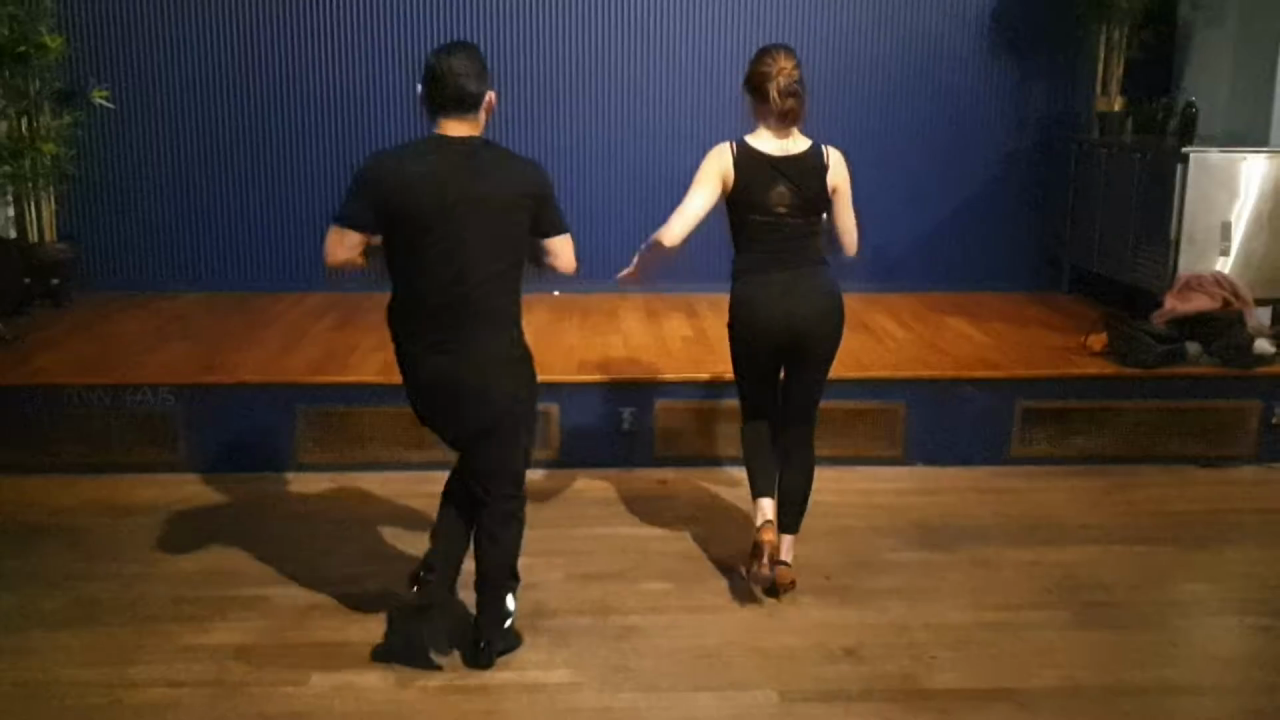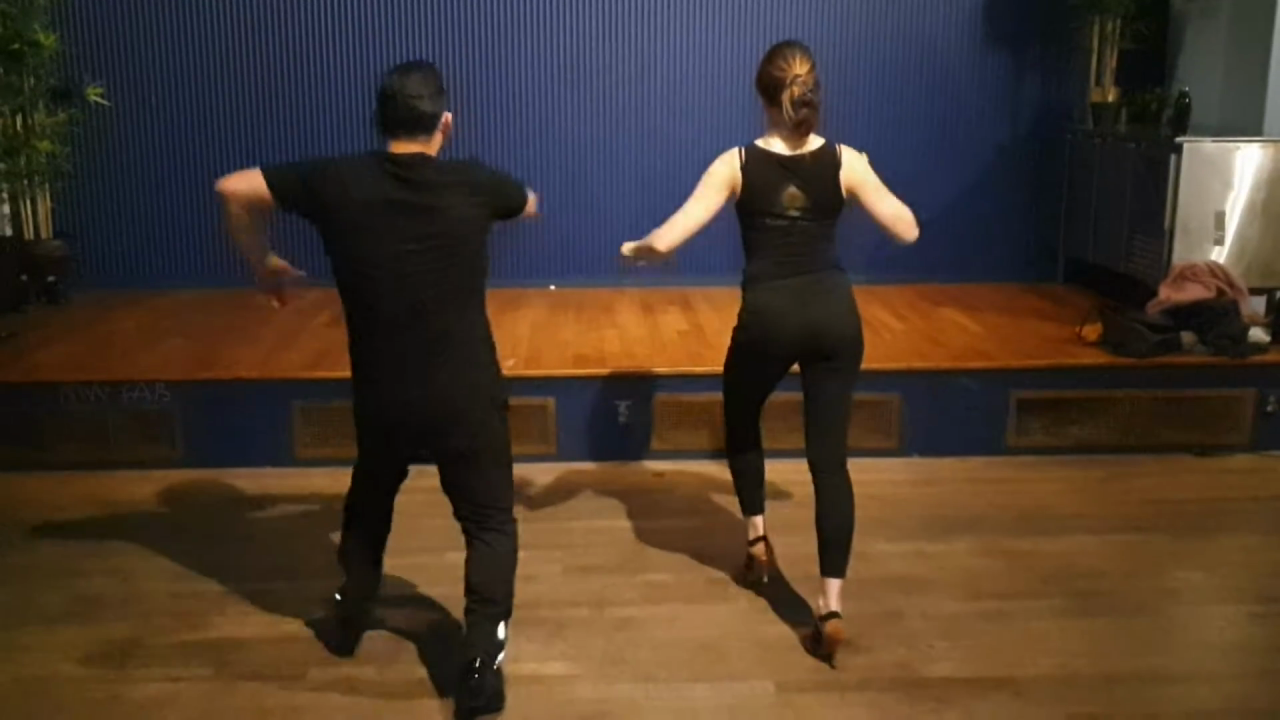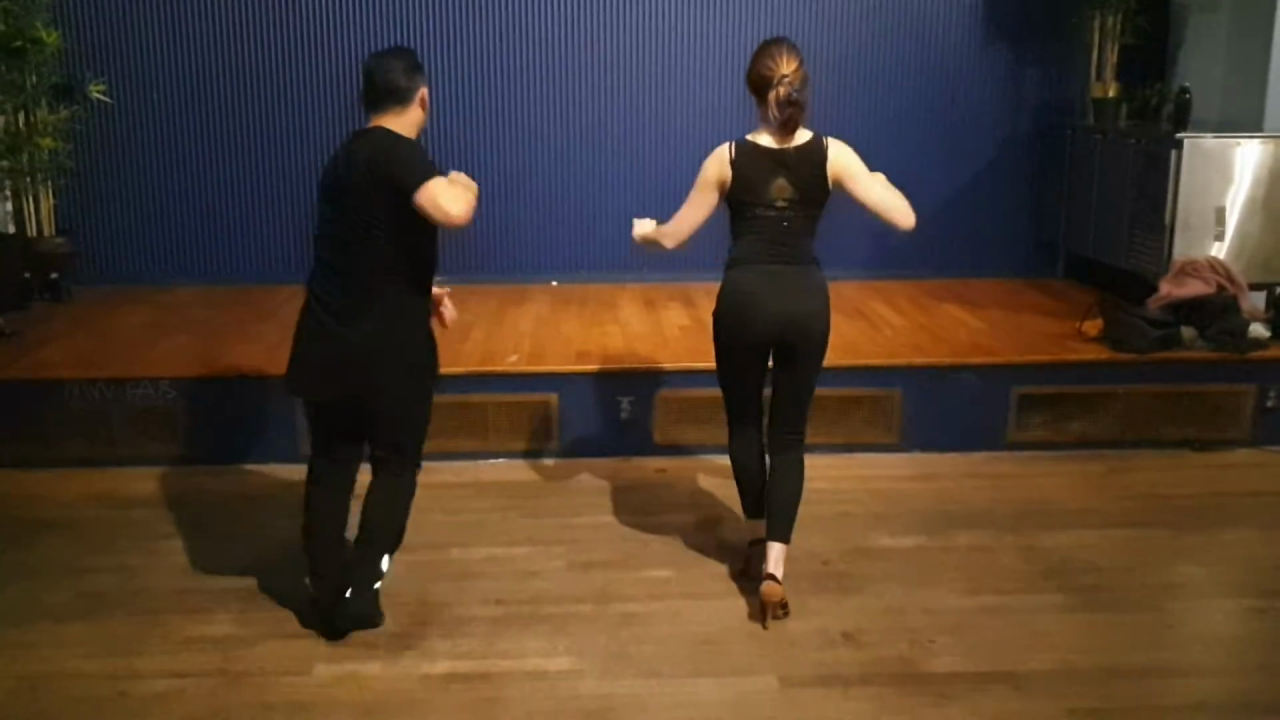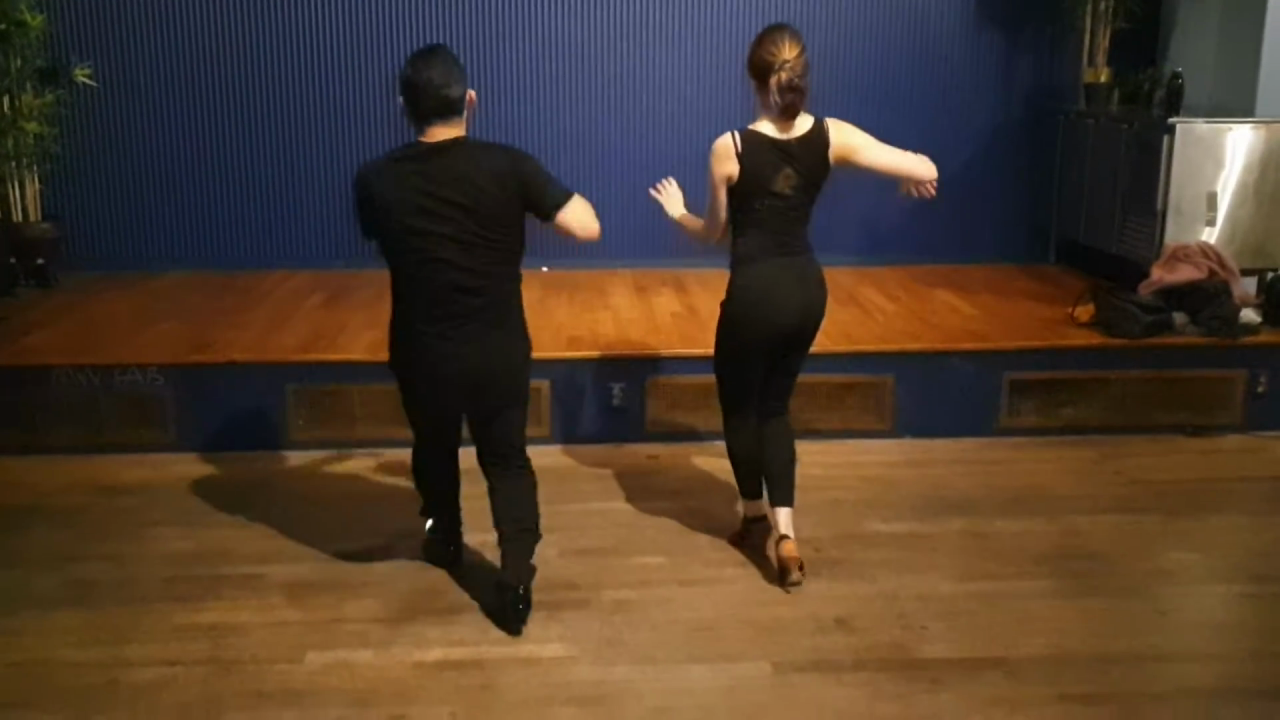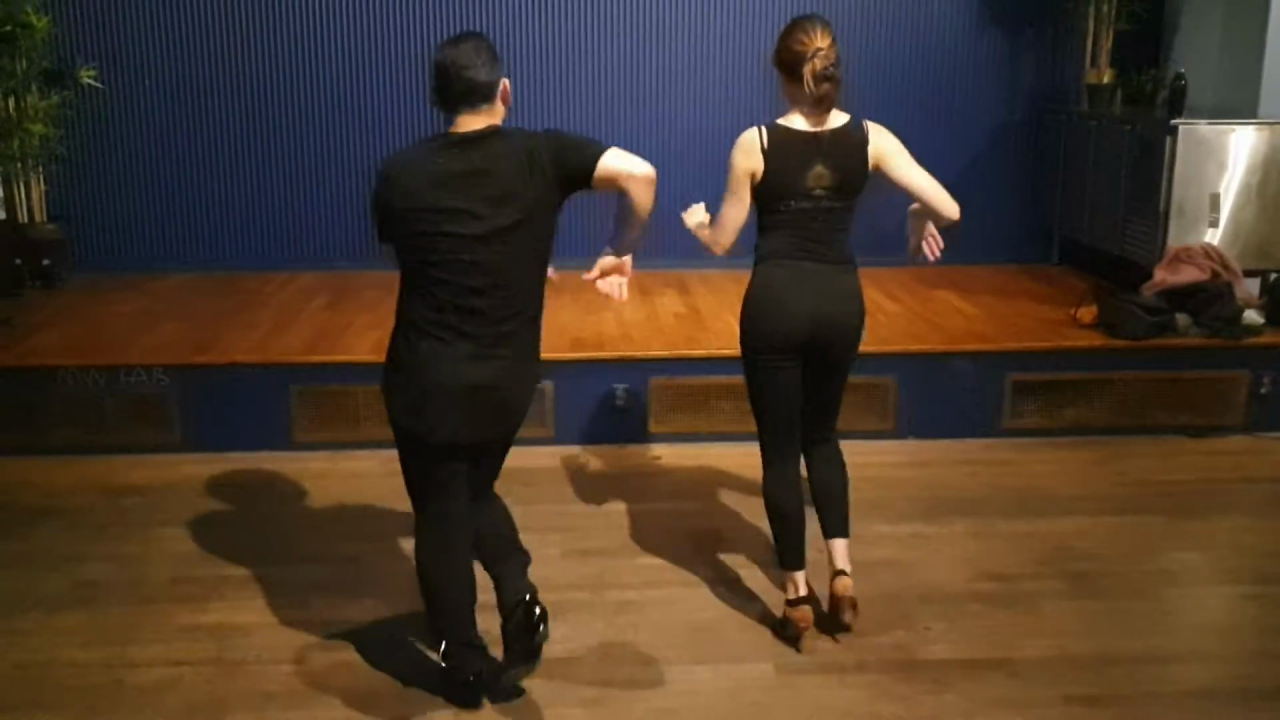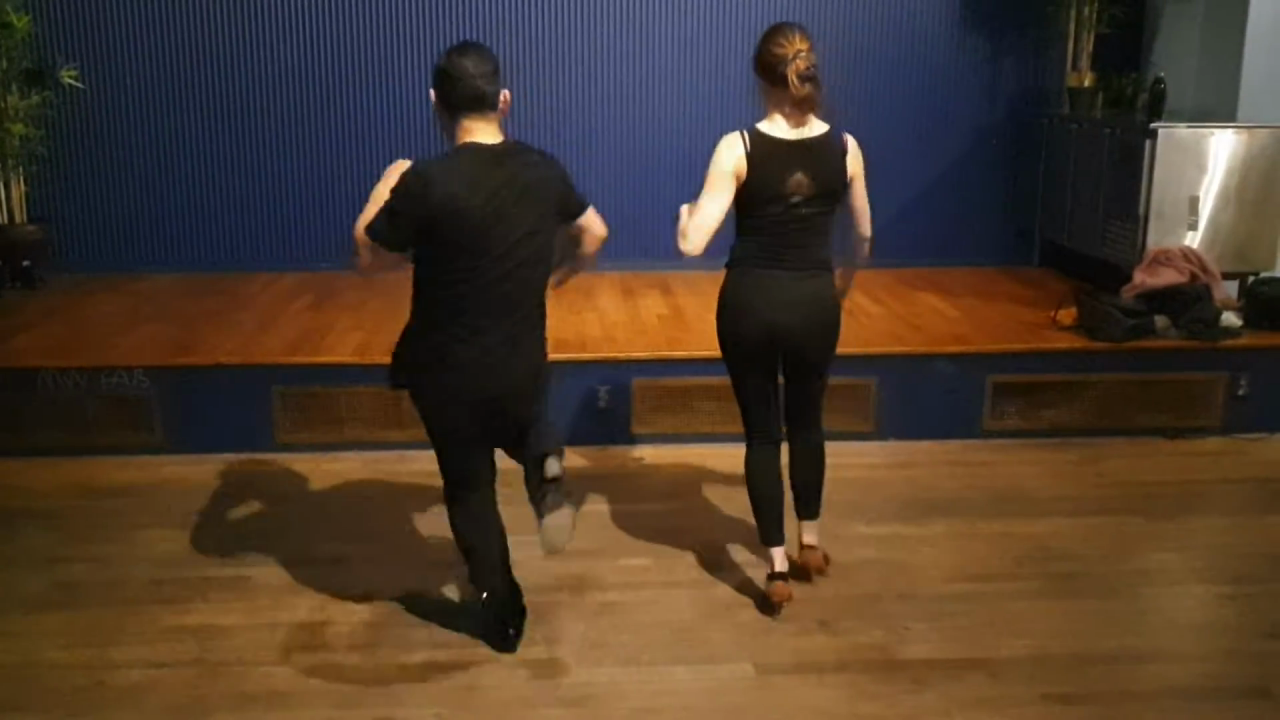
dt=0.7s
person 1, frame 1
left shoulder: (385, 171)
right shoulder: (524, 176)
left elbow: (337, 255)
right elbow: (564, 262)
left hip: (425, 371)
right hip: (495, 369)
left knee: (473, 463)
right knee: (498, 496)
left ankle: (437, 573)
right ankle: (491, 631)
person 1, frame 2
left shoulder: (339, 183)
right shoulder: (473, 184)
left elbow: (233, 190)
right elbow: (530, 205)
left wrist: (261, 262)
left hip: (383, 397)
right hip: (467, 396)
left knee: (371, 491)
right knee: (490, 523)
left ankle: (353, 605)
right ankle: (481, 664)
person 1, frame 3
left shoulder: (344, 158)
right shoulder: (395, 154)
right elbow: (452, 212)
left wrist: (421, 290)
right wrist: (464, 187)
left hip: (322, 346)
right hip: (389, 352)
left knee: (330, 466)
right knee: (396, 465)
left ankle: (330, 595)
right ankle: (358, 591)
person 1, frame 4
left shoulder: (376, 180)
right shoulder: (509, 165)
right elbow: (586, 228)
right wrist: (537, 214)
left hip: (420, 357)
right hip: (500, 354)
left knee: (433, 441)
right knee: (508, 462)
left ankle: (442, 534)
right ankle: (517, 588)
person 1, frame 5
left shoulder: (400, 173)
right shoulder: (543, 155)
right elbow: (639, 173)
right wrist: (622, 254)
left hip: (424, 378)
right hip: (507, 376)
left knee: (440, 518)
right knee: (478, 492)
left ankle: (464, 663)
right ankle: (519, 606)
person 1, frame 6
left shoulder: (428, 181)
right shoulder: (543, 168)
left elbow: (370, 259)
right elbow: (594, 234)
left wrist: (390, 187)
left hip: (443, 369)
right hip: (521, 361)
left knee: (467, 488)
right knee: (523, 430)
left ankle: (500, 613)
right ankle: (546, 473)
person 2, frame 1
left shoulder: (727, 157)
right shoulder: (828, 161)
left elbow: (671, 235)
right elbow: (849, 245)
left wrist: (641, 262)
left hip: (756, 305)
right hip: (818, 304)
left knee: (758, 416)
right knee: (797, 424)
left ankle: (765, 521)
right ankle: (784, 557)
person 2, frame 2
left shoulder: (739, 163)
right shoulder: (848, 162)
left elbow: (668, 240)
right elbow: (907, 233)
left wrist: (639, 249)
left hip: (769, 316)
right hip: (835, 315)
left knee: (740, 420)
right knee: (829, 458)
left ankle: (757, 537)
right ankle: (832, 607)
person 2, frame 3
left shoulder: (727, 158)
right shoulder: (831, 154)
left elbow: (673, 236)
right elbow: (904, 220)
left wrist: (643, 230)
right wrist: (880, 183)
left hip: (744, 301)
right hip: (806, 302)
left knee: (744, 426)
right knee: (788, 435)
left ankle: (757, 538)
right ankle: (773, 570)
person 2, frame 4
left shoulder: (730, 148)
right shoulder: (832, 137)
left elbow: (716, 229)
right elbow: (924, 176)
left wrist: (676, 206)
right wrist: (908, 159)
left hip: (753, 294)
right hip: (808, 289)
left knee: (738, 408)
right knee: (773, 405)
left ankle: (753, 520)
right ankle: (785, 532)
person 2, frame 5
left shoulder: (756, 144)
right shoulder: (869, 138)
left elbow: (719, 243)
right elbow: (947, 207)
left wrist: (695, 220)
right wrist: (922, 220)
left hip: (775, 303)
right hip: (840, 301)
left knee: (780, 449)
right knee: (820, 437)
left ankle: (797, 598)
right ankle: (840, 573)
person 2, frame 6
left shoulder: (739, 148)
right shoulder: (842, 148)
left elbow: (692, 243)
right elbow: (864, 235)
left wrist: (686, 207)
right wrist: (846, 276)
left hip: (750, 304)
right hip: (814, 303)
left knee: (760, 431)
right knee: (806, 421)
left ankle: (775, 569)
right ankle: (810, 542)
